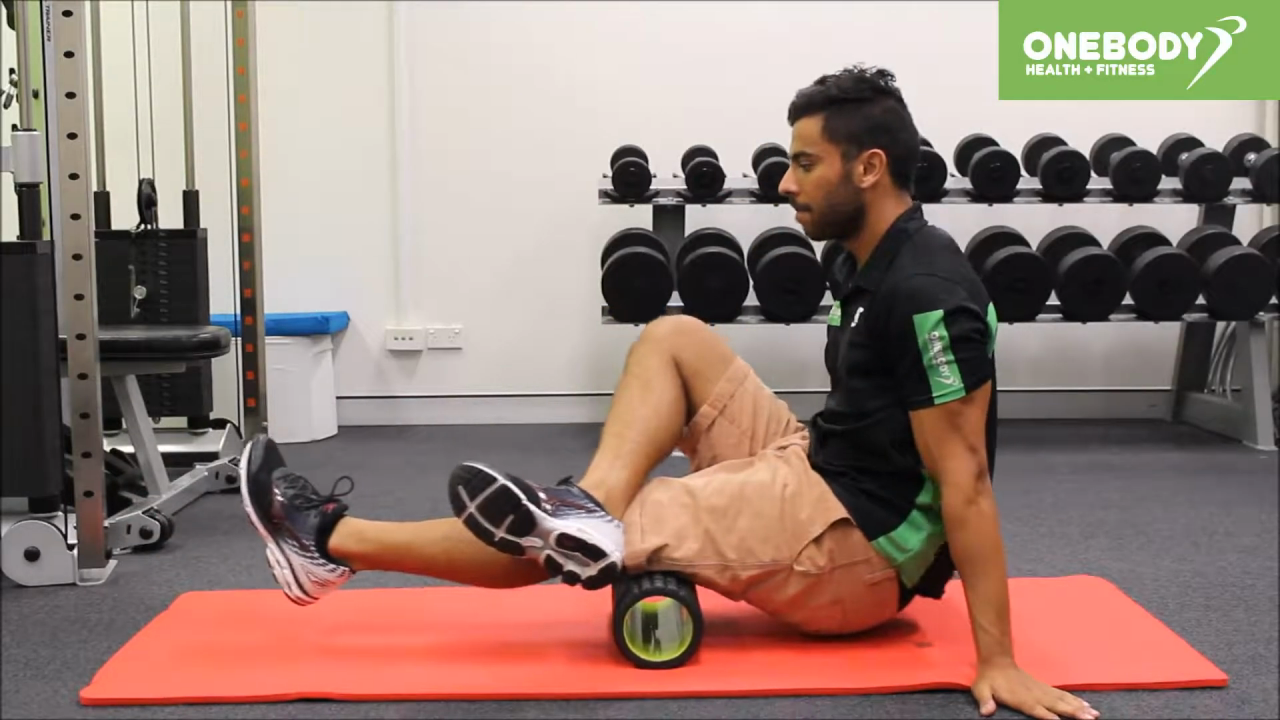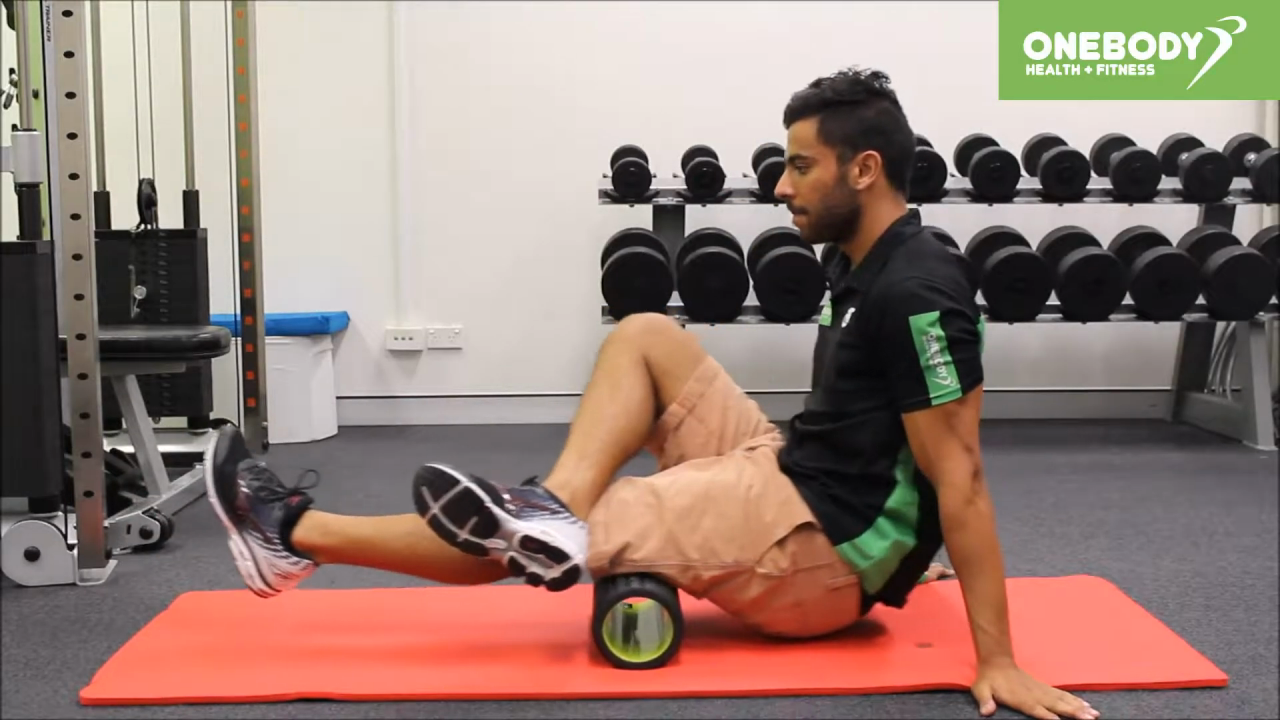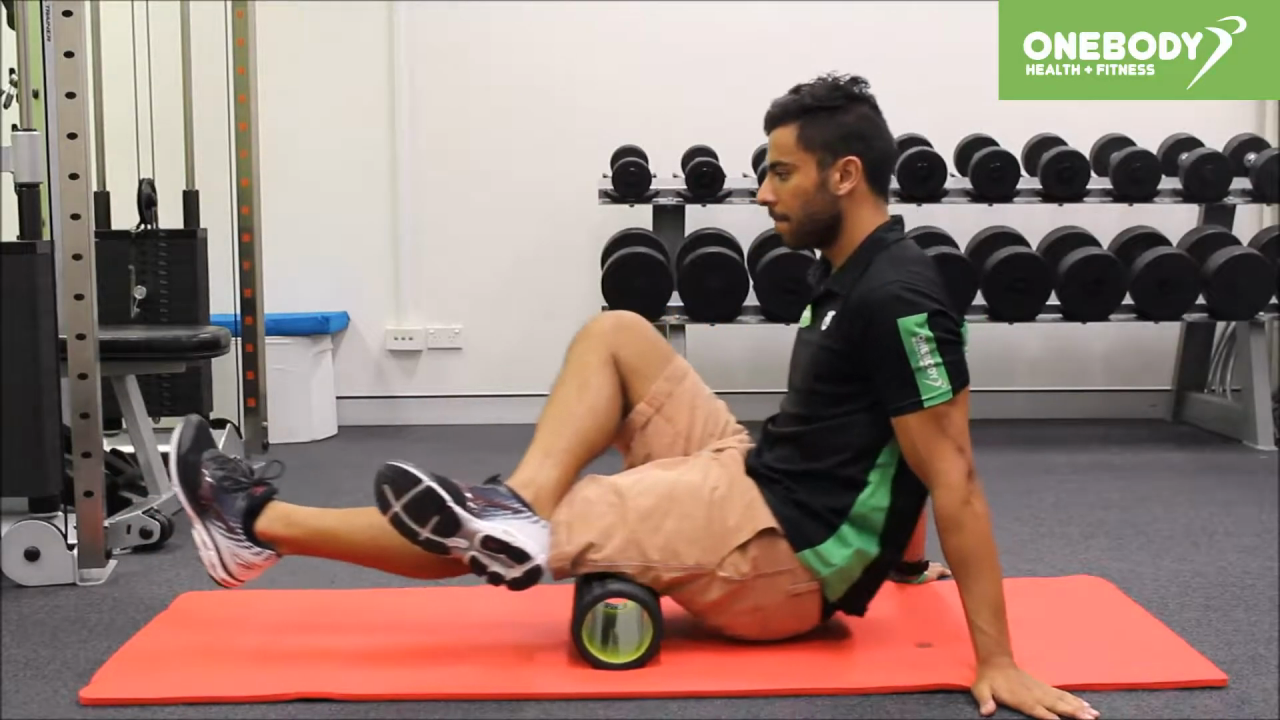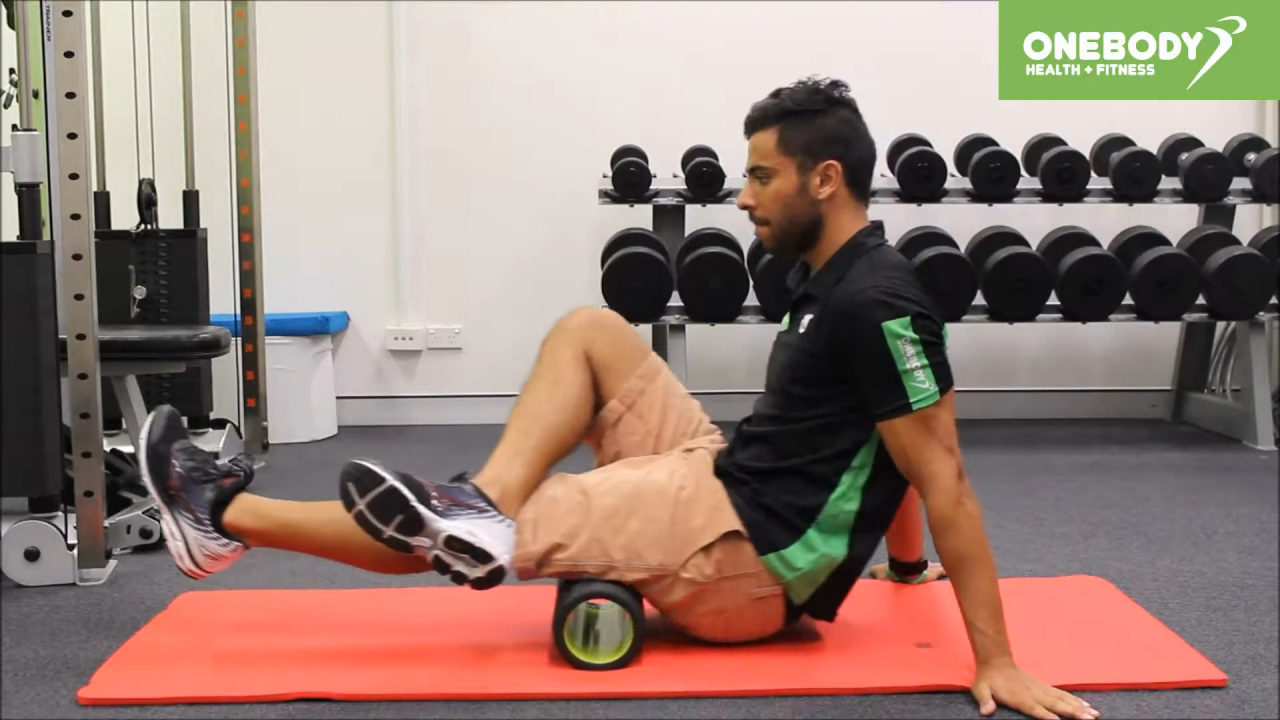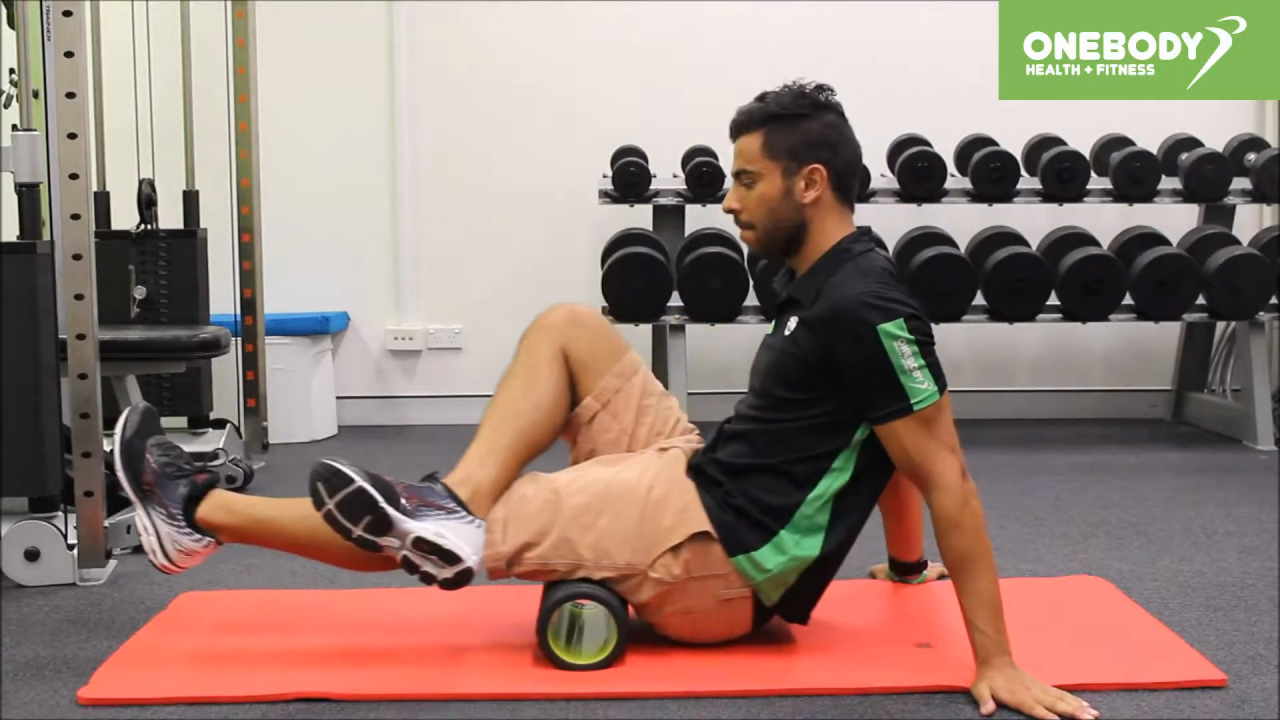
dt=0.2s
person 1, frame 1
left shoulder: (923, 290)
right shoulder: (875, 264)
left elbow: (963, 479)
right wrist: (926, 557)
left hip: (855, 552)
right hip: (822, 481)
left knee: (556, 545)
right knee: (672, 340)
left ankle: (332, 540)
right ankle: (588, 515)
person 1, frame 2
left shoulder: (914, 293)
right shoulder: (868, 267)
left elbow: (959, 480)
right elbow: (898, 444)
right wrist: (901, 549)
left hip: (819, 552)
right hip: (794, 483)
left knee: (524, 545)
right knee: (645, 337)
left ankle: (298, 534)
right ankle: (549, 514)
person 1, frame 3
left shoulder: (894, 298)
right shoulder: (851, 273)
left elbow: (952, 479)
right elbow: (892, 448)
right wrist: (895, 553)
left hip: (780, 557)
right hip: (761, 486)
left knee: (481, 540)
right knee: (615, 335)
left ankle: (262, 525)
right ankle: (515, 514)
person 1, frame 4
left shoulder: (873, 302)
right shoulder: (834, 277)
left elbow: (942, 479)
right elbow: (889, 450)
right wrist: (903, 558)
left hip: (745, 559)
right hip: (730, 486)
left knee: (449, 538)
right knee: (590, 331)
left ankle: (229, 515)
right ankle: (477, 509)
person 1, frame 5
left shoulder: (858, 308)
right shoulder: (824, 280)
left elbow: (945, 478)
right elbow: (882, 447)
right wrist: (903, 561)
left hip: (715, 557)
right hip: (707, 486)
left knee: (420, 538)
right knee: (569, 328)
left ankle: (206, 513)
right ankle: (449, 510)
